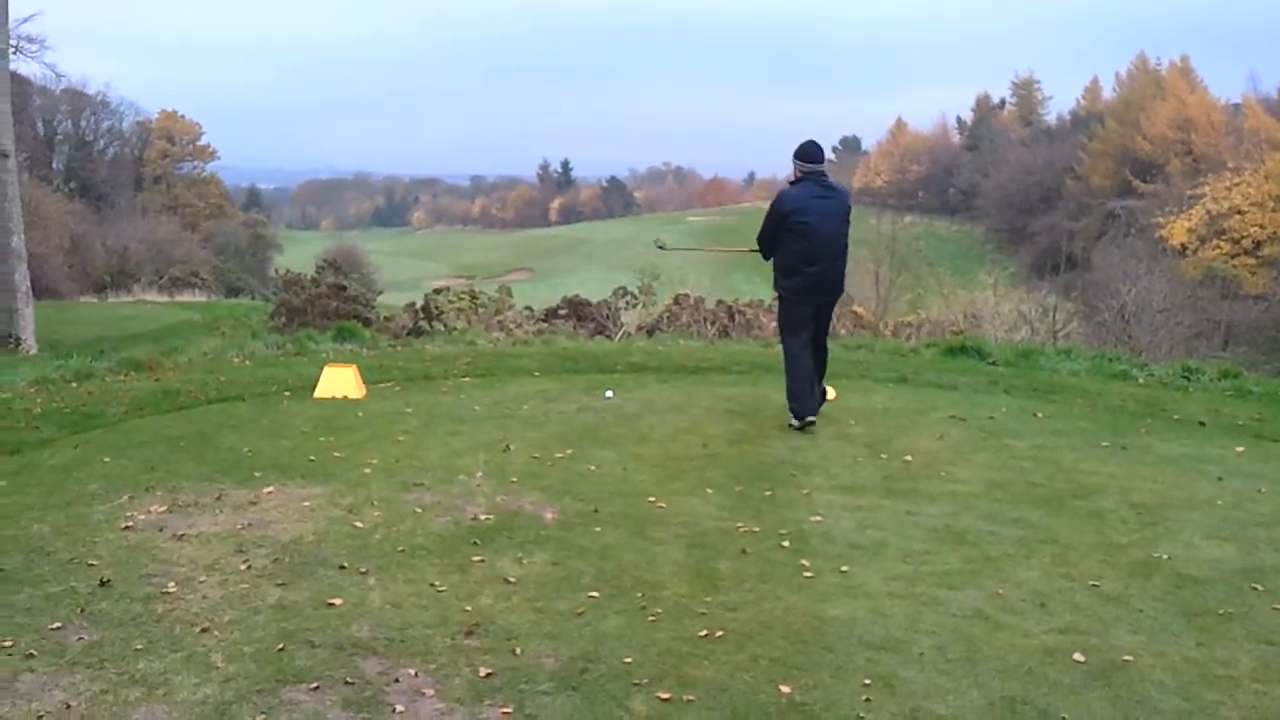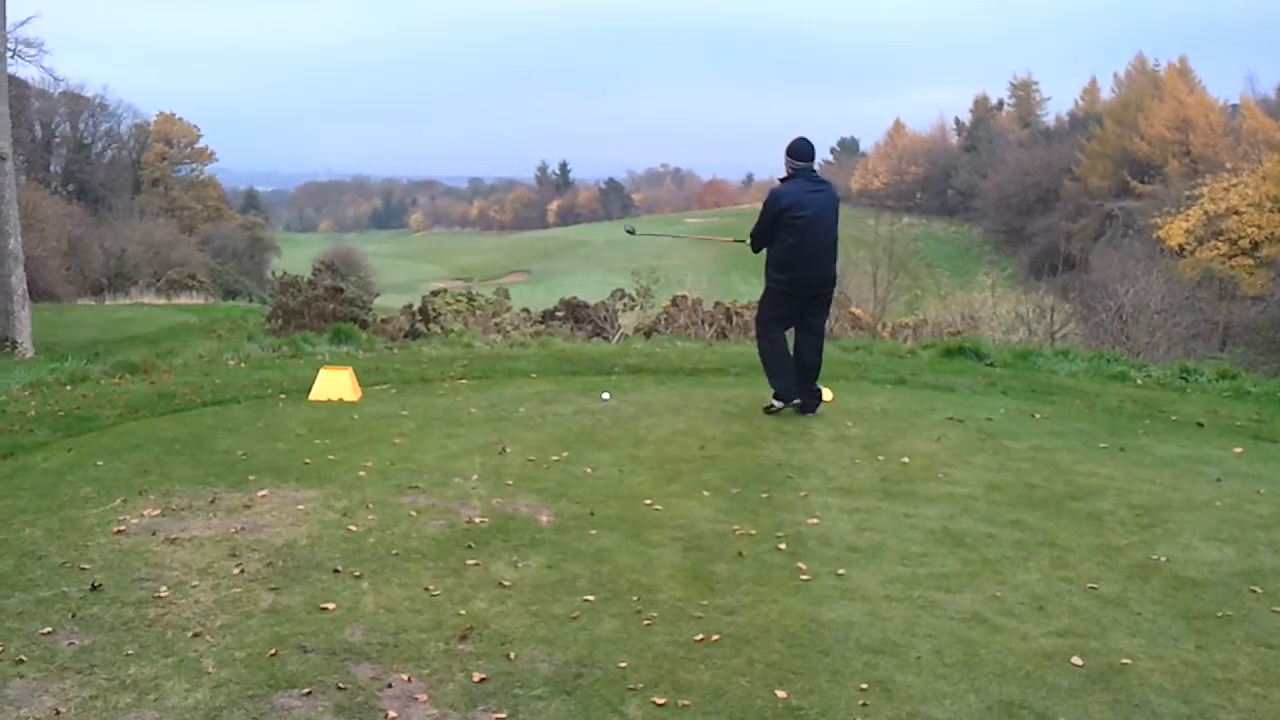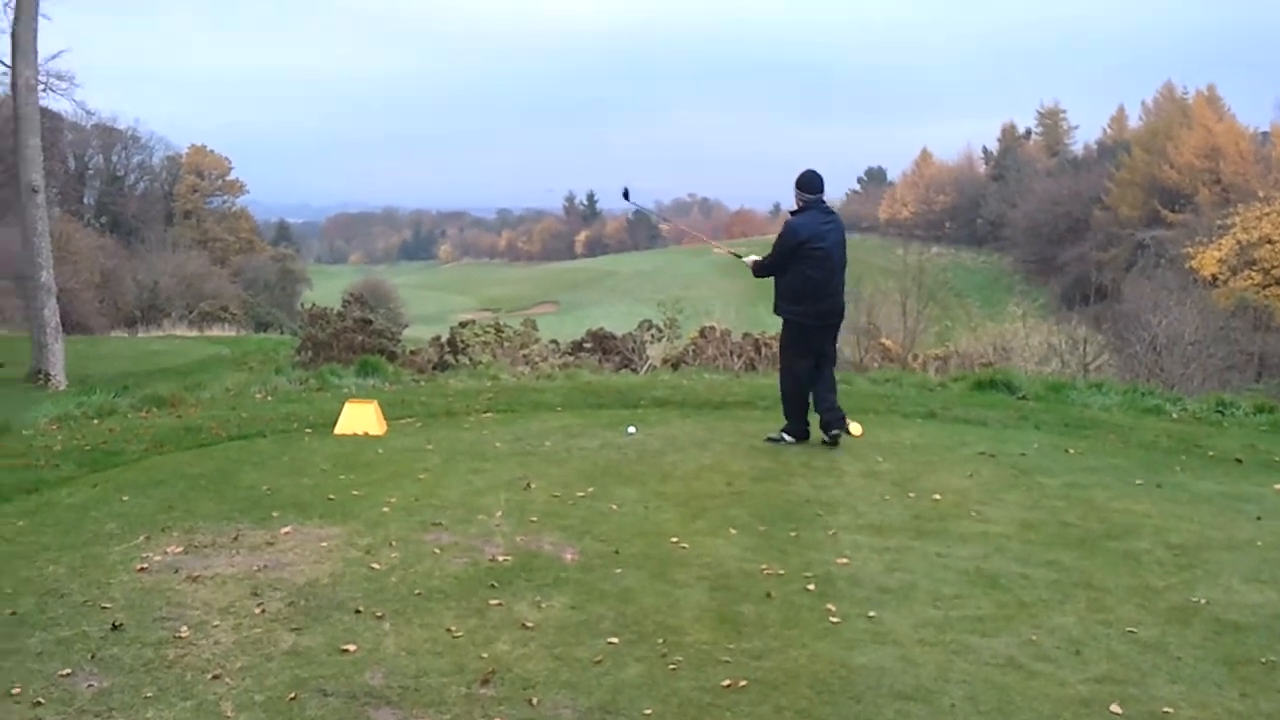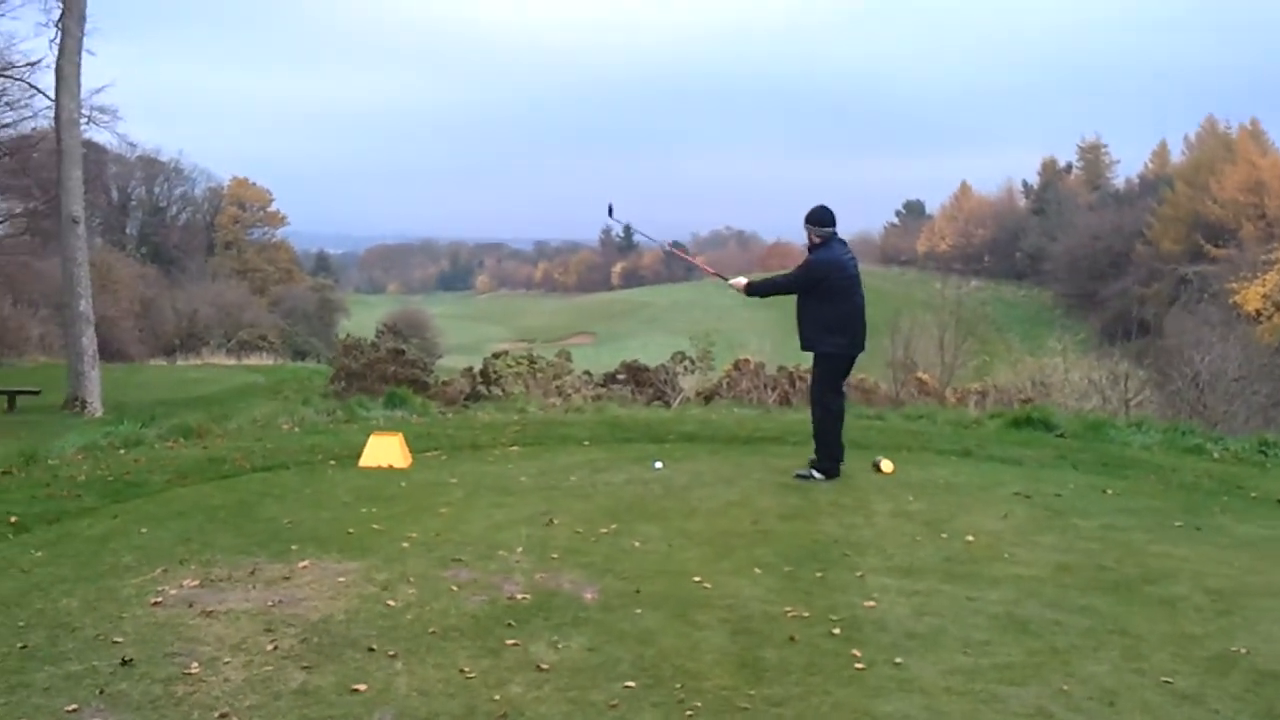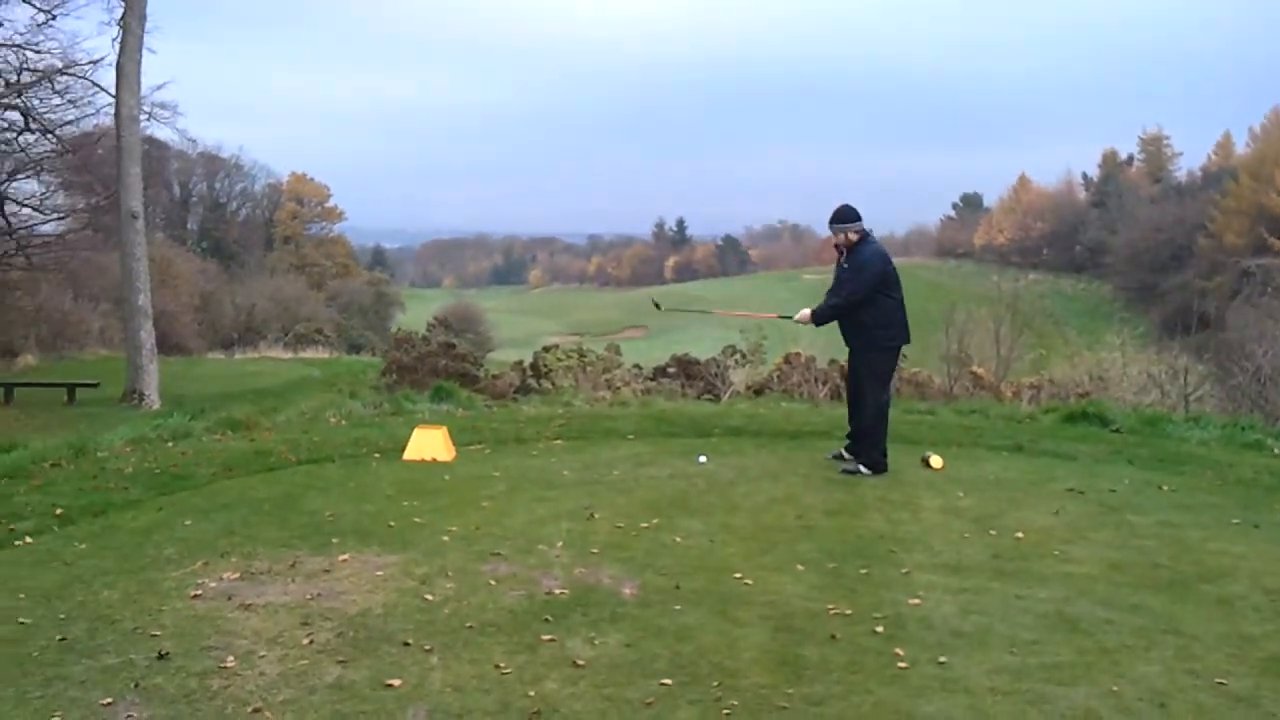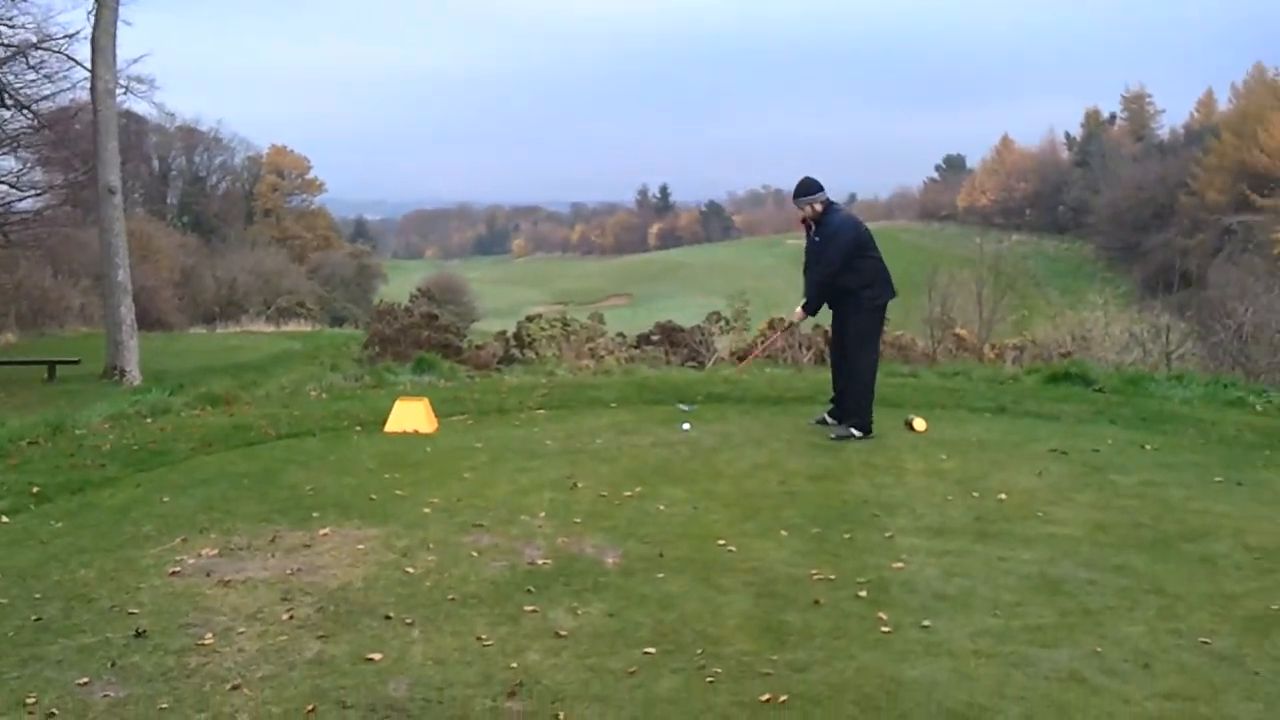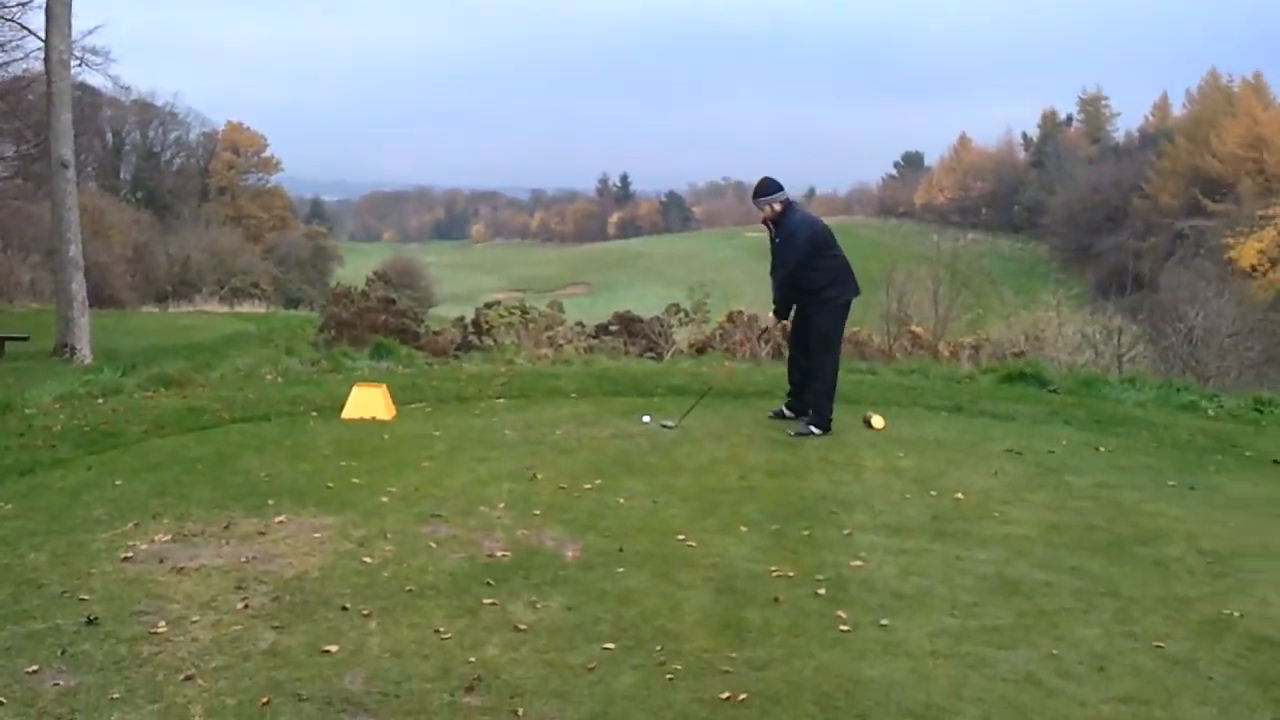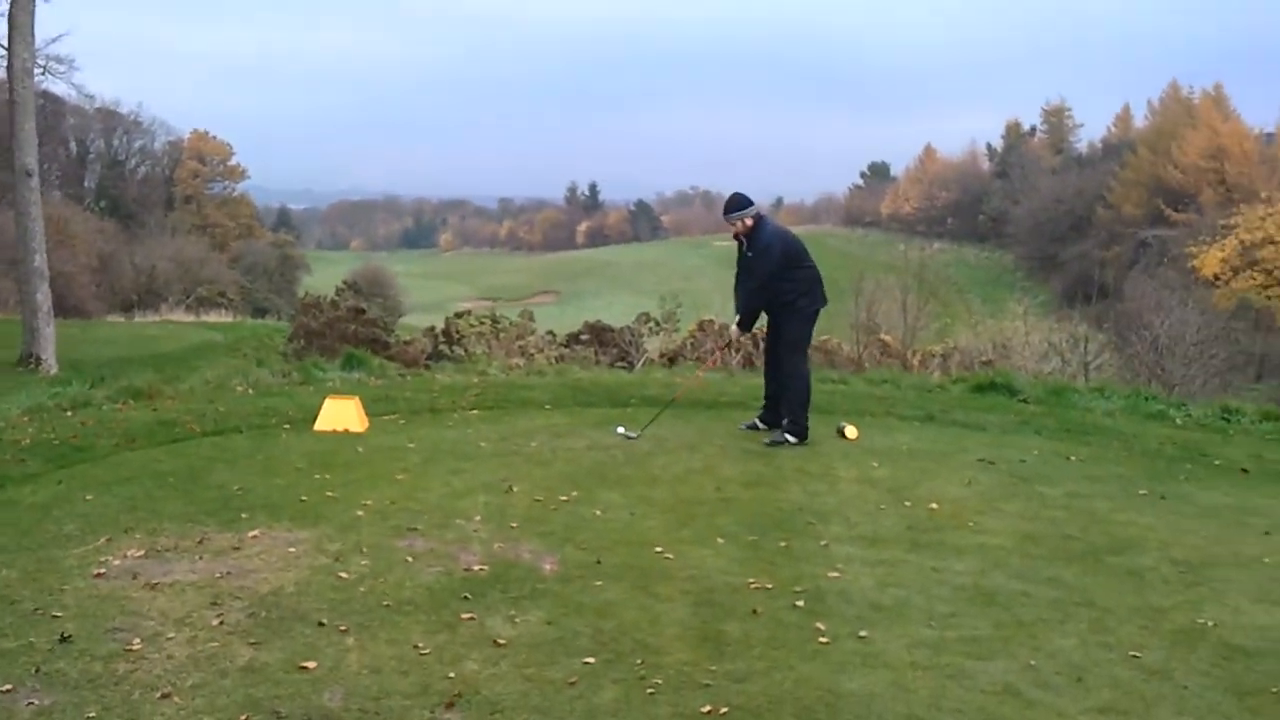
dt=0.3s
person 1, frame 1
left shoulder: (787, 198)
right shoulder: (842, 197)
left elbow: (766, 240)
left wrist: (770, 252)
left hip: (795, 285)
right hip: (830, 284)
left knee: (796, 343)
right knee: (817, 340)
left ankle: (803, 411)
right ankle: (813, 397)
person 1, frame 2
left shoulder: (781, 194)
right shoulder: (829, 192)
left elbow: (760, 235)
left wrist: (755, 243)
left hip: (786, 279)
right hip: (822, 279)
left knee: (769, 330)
right knee: (811, 337)
left ankle: (787, 392)
right ankle: (808, 398)
person 1, frame 3
left shoulder: (797, 226)
right shoulder: (835, 222)
left elbow: (774, 263)
left wrist: (755, 264)
right wrist: (766, 260)
left hip: (802, 310)
right hip: (830, 309)
left knee: (795, 368)
right knee: (824, 366)
left ankle: (797, 429)
right ankle: (833, 423)
person 1, frame 4
left shoulder: (824, 260)
right shoulder: (837, 252)
left elbow: (789, 283)
right elbow: (797, 281)
left wrist: (749, 286)
right wrist: (756, 285)
left hip: (834, 341)
right hip: (844, 338)
left knee: (825, 399)
right knee: (829, 395)
left ankle: (827, 465)
right ankle: (830, 453)
person 1, frame 5
left shoulder: (871, 257)
right shoulder: (849, 254)
left elbow: (849, 297)
right elbow: (838, 291)
left wrist: (816, 314)
right wrist: (818, 312)
left hip: (881, 336)
right hip: (862, 334)
left knee: (873, 396)
right knee: (856, 391)
left ankle: (873, 461)
right ankle: (857, 447)
person 1, frame 6
left shoulder: (841, 225)
right shoulder: (817, 225)
left elbow: (828, 271)
right elbow: (813, 267)
left wrist: (808, 306)
right wrist: (808, 300)
left hip: (867, 296)
right hip: (846, 297)
left knee: (860, 357)
right knee: (840, 354)
left ankle: (860, 424)
right ankle: (841, 411)
person 1, frame 7
left shoulder: (798, 226)
right shoulder: (779, 223)
left elbow: (789, 272)
right elbow: (779, 267)
left wrist: (779, 311)
right wrist: (779, 304)
left hip: (831, 293)
right hip: (810, 293)
left knee: (823, 354)
right knee: (798, 345)
left ankle: (819, 421)
right ankle: (798, 403)
person 1, frame 8
left shoulder: (771, 239)
right shoulder: (748, 237)
left elbow: (760, 285)
right elbow: (744, 278)
left wrist: (743, 324)
right wrist: (740, 314)
left hip: (802, 302)
right hip: (782, 303)
left knee: (793, 361)
right knee: (774, 358)
left ankle: (796, 429)
right ankle: (771, 416)
